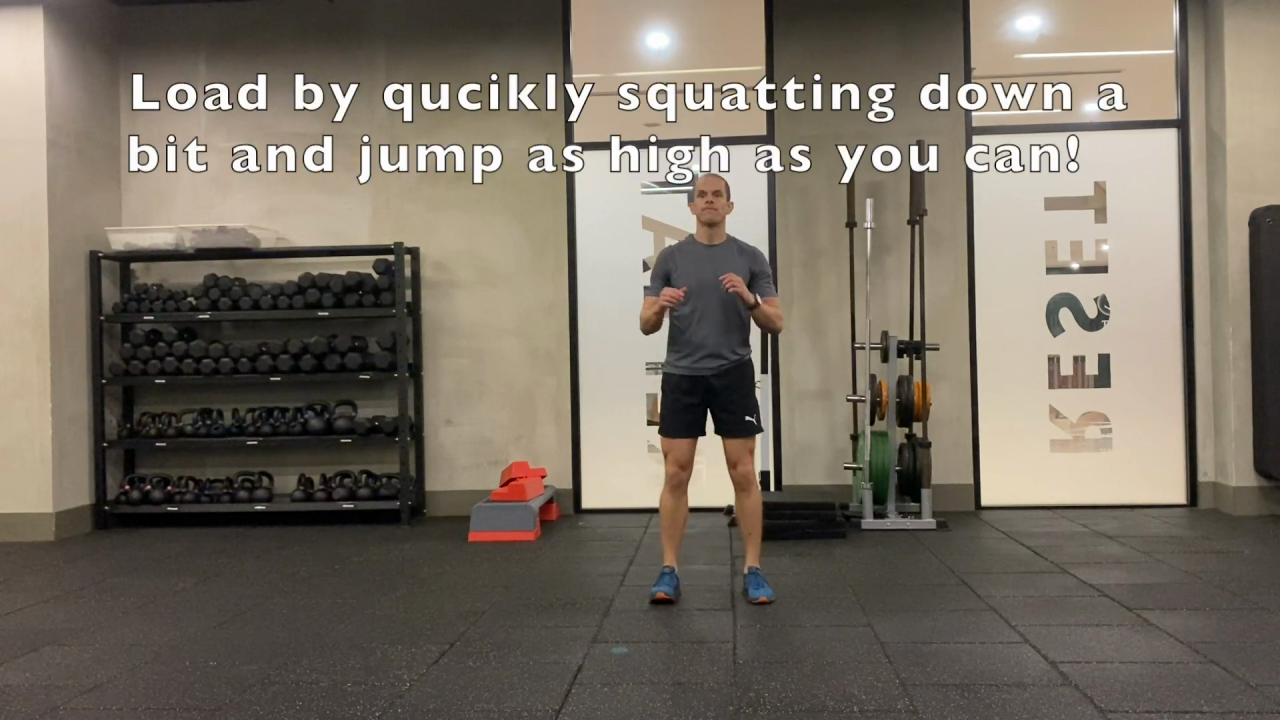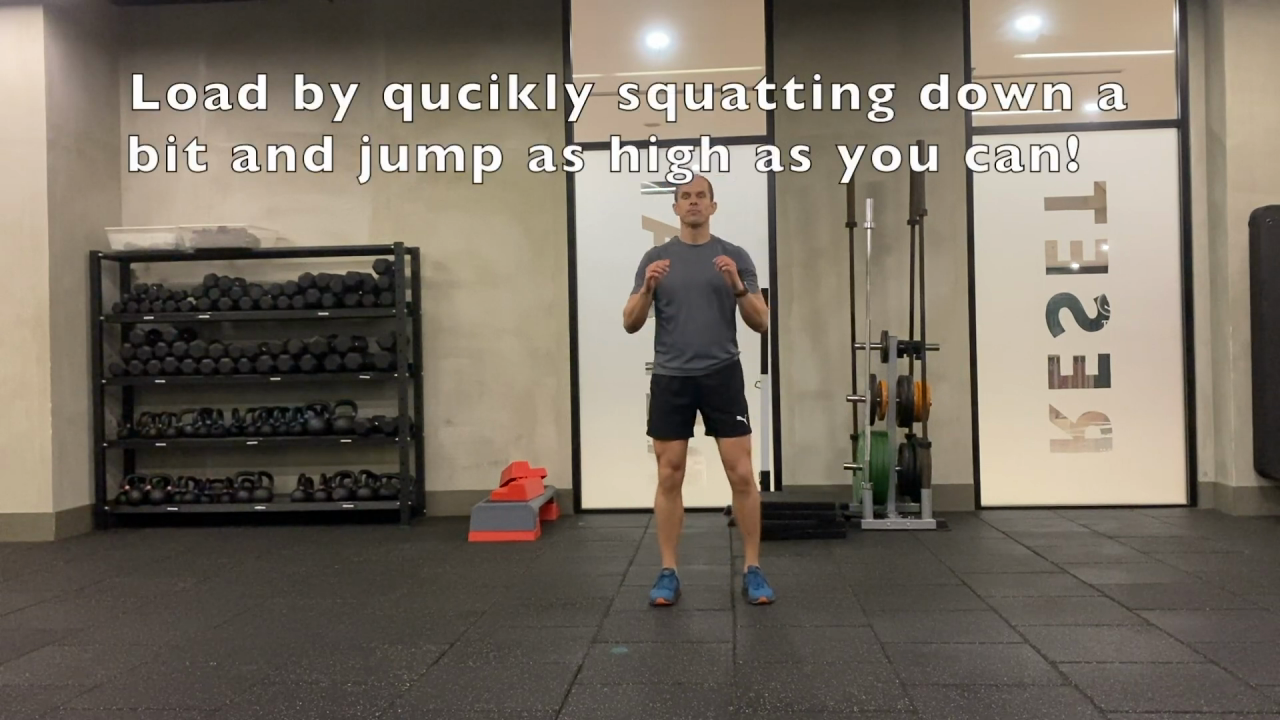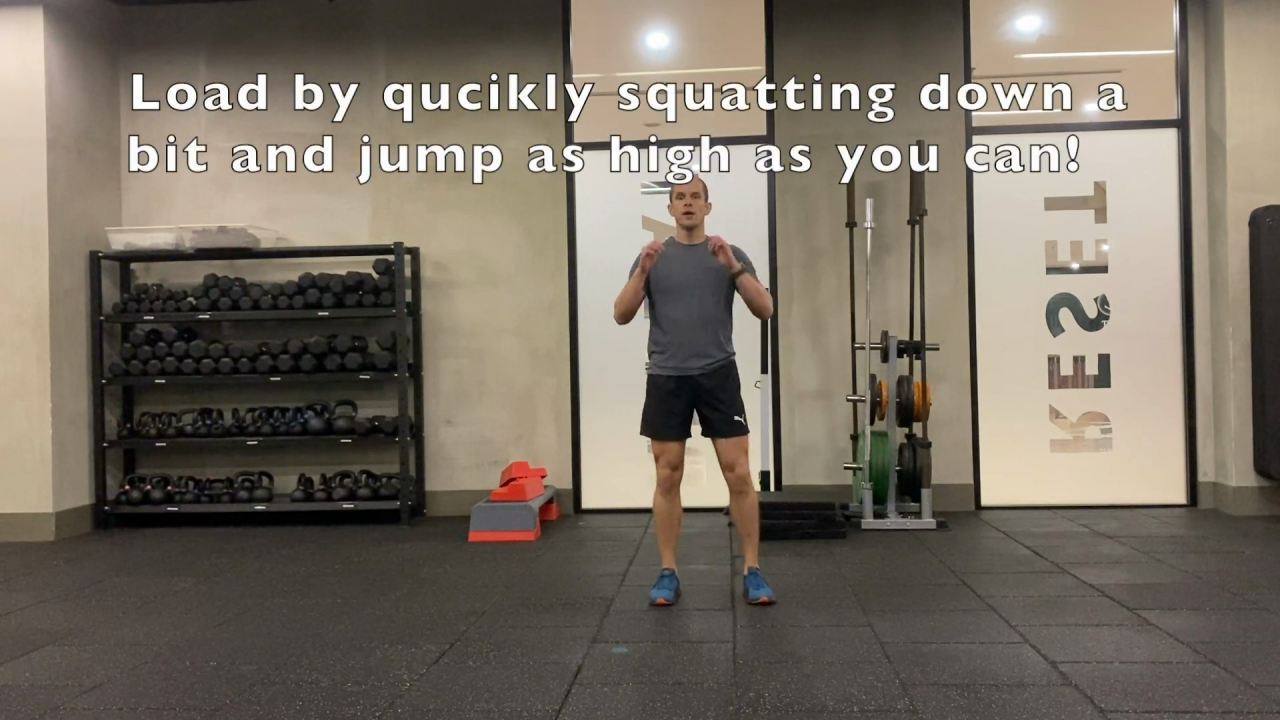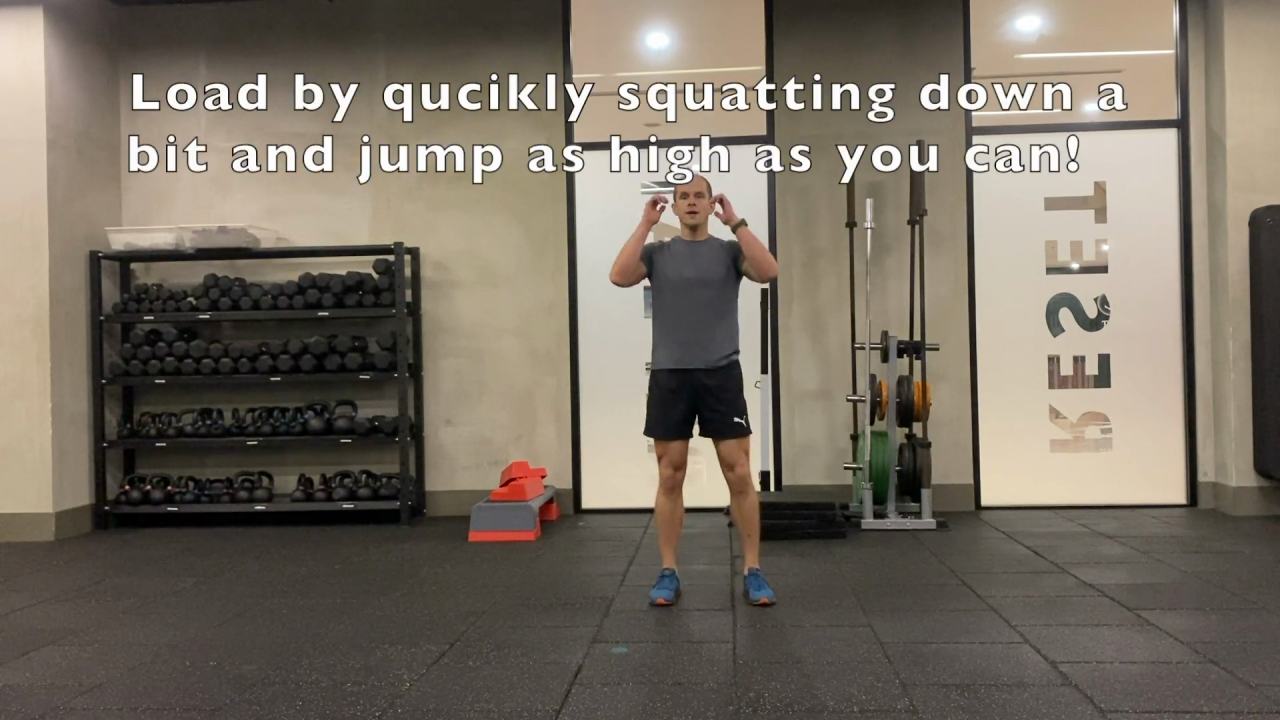
dt=0.2s
person 1, frame 1
left shoulder: (750, 257)
right shoulder: (670, 257)
left elbow: (775, 324)
right elbow: (646, 325)
left wrist: (749, 298)
right wrist: (661, 305)
left hip: (733, 375)
right hip: (682, 377)
left knee: (744, 476)
right knee: (676, 476)
left ankle: (752, 570)
right ankle: (669, 569)
person 1, frame 2
left shoulder: (735, 256)
right shoulder: (655, 258)
left elbow: (761, 322)
right elbow: (630, 324)
left wrist: (737, 285)
right wrist: (647, 288)
left hip: (723, 375)
right hip: (671, 378)
left knee: (741, 475)
right knee: (669, 478)
left ankle: (752, 569)
right ankle: (668, 572)
person 1, frame 3
left shoulder: (727, 255)
right shoulder: (653, 257)
left elbow: (764, 308)
right elbow: (622, 313)
left wrist: (735, 267)
right wrist: (641, 269)
left hip: (718, 375)
right hip: (666, 378)
left knee: (738, 476)
right knee: (667, 478)
left ankle: (752, 570)
right ankle: (668, 572)
person 1, frame 4
left shoulder: (730, 250)
right shoulder: (657, 252)
left elbow: (767, 271)
right elbow: (619, 276)
left wrist: (736, 221)
right wrist: (645, 223)
left hip: (721, 374)
right hip: (669, 375)
left knee: (739, 476)
right knee: (670, 478)
left ankle: (753, 571)
right ankle: (668, 572)
